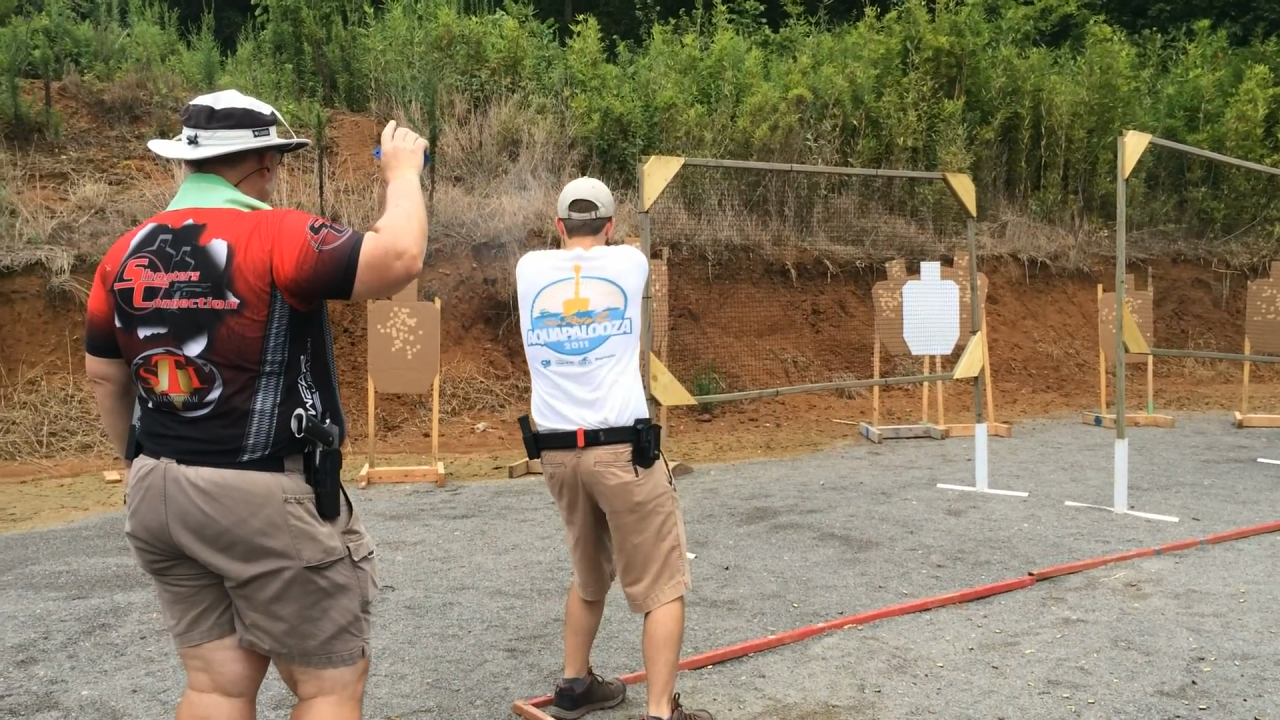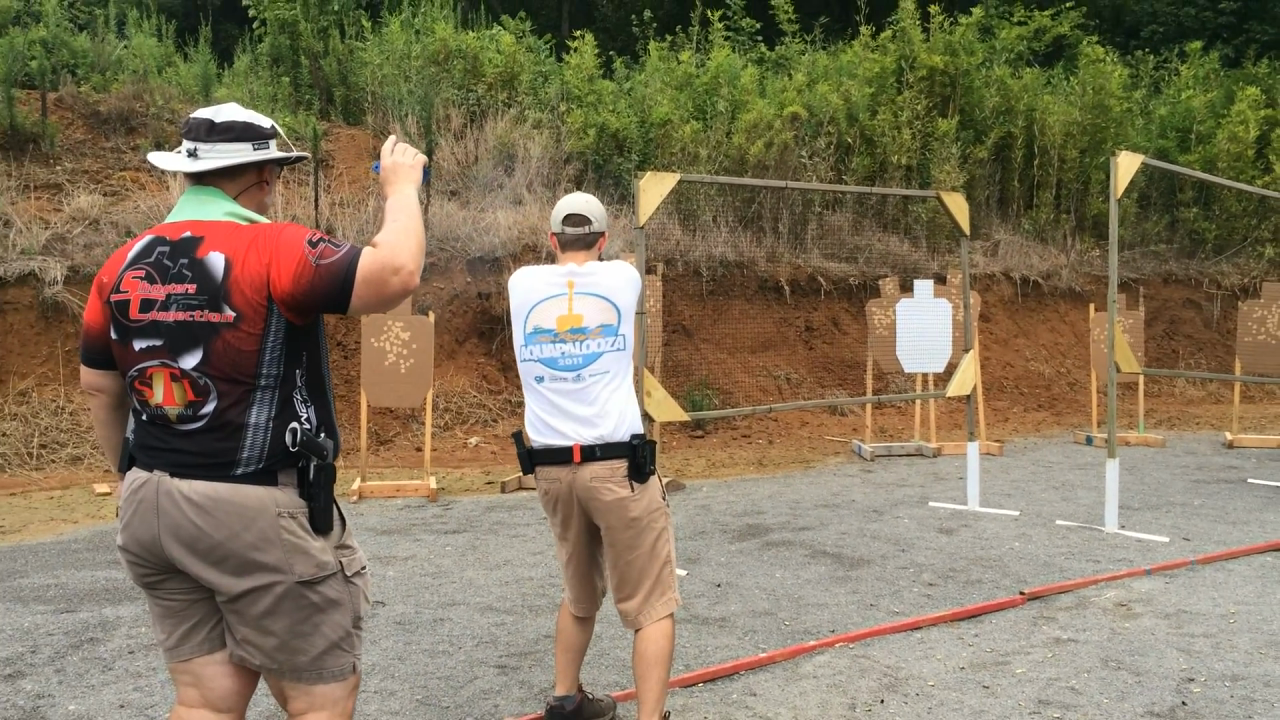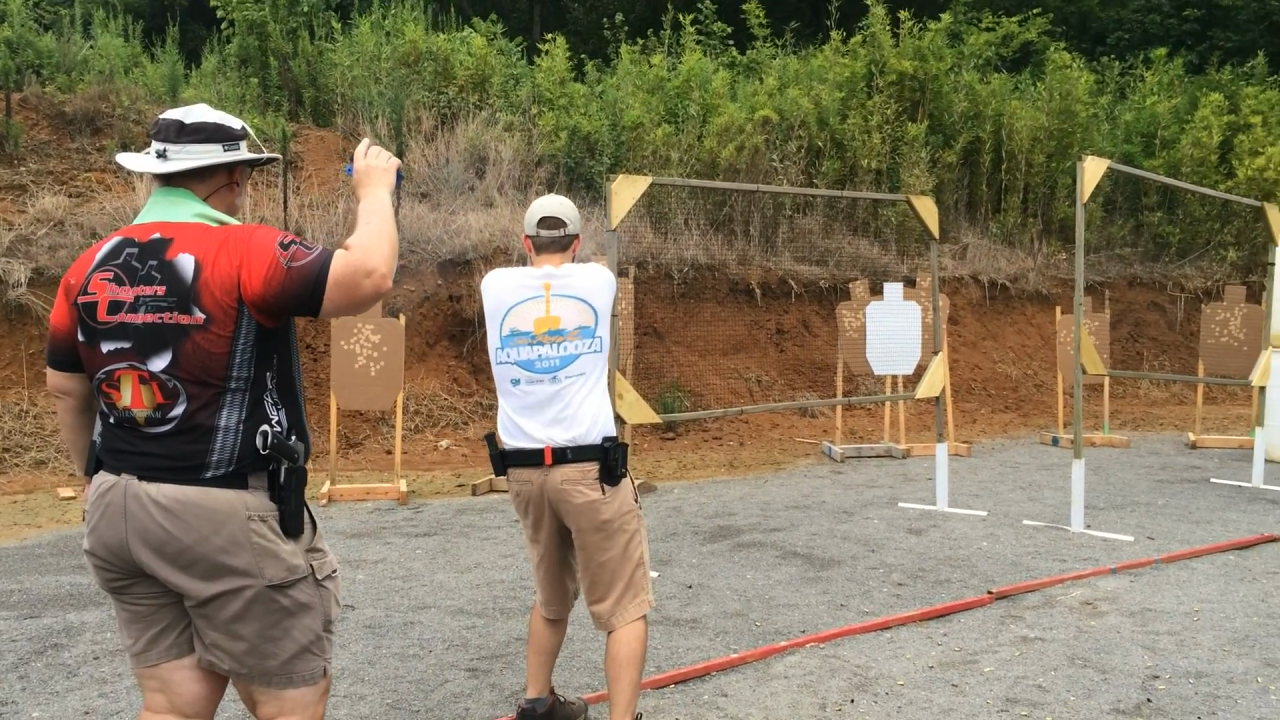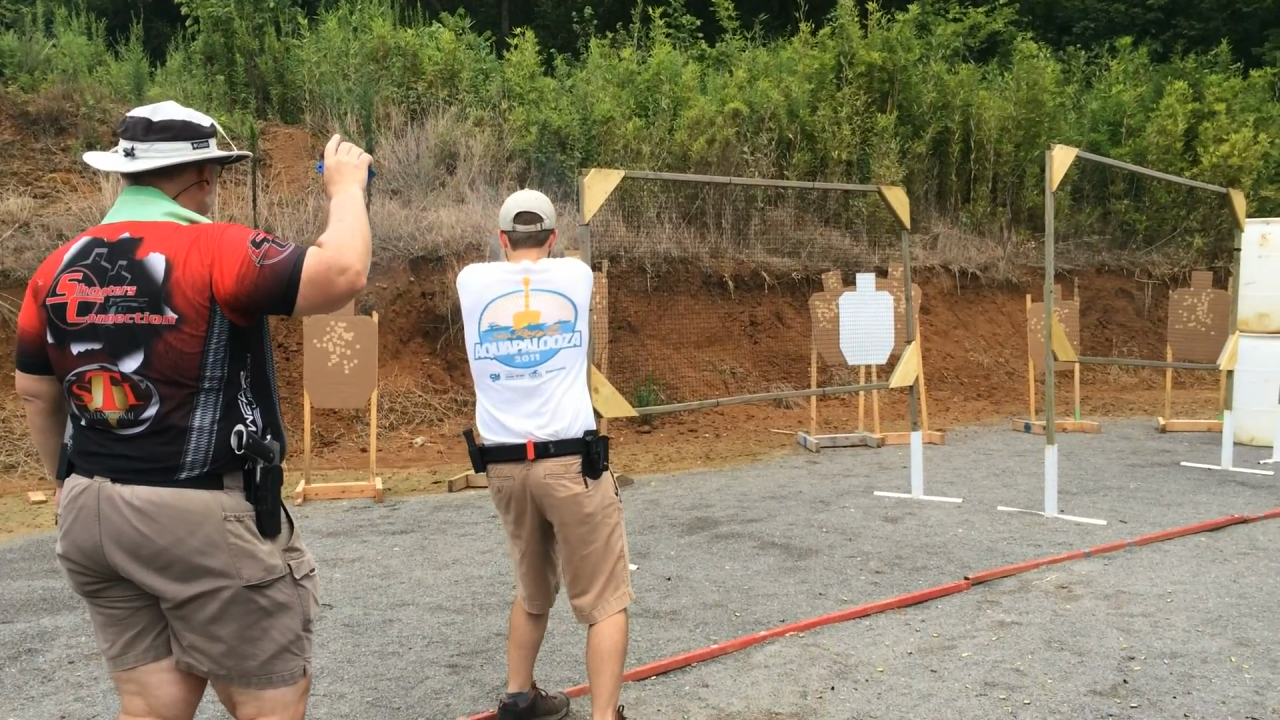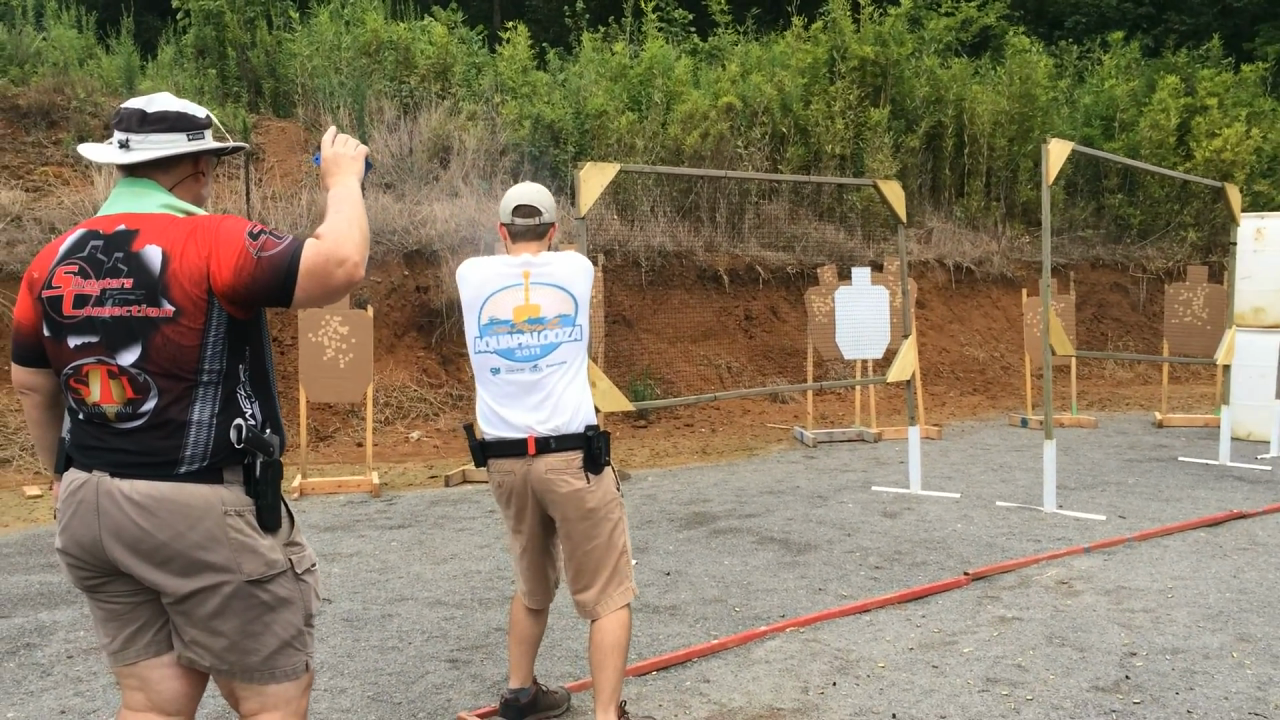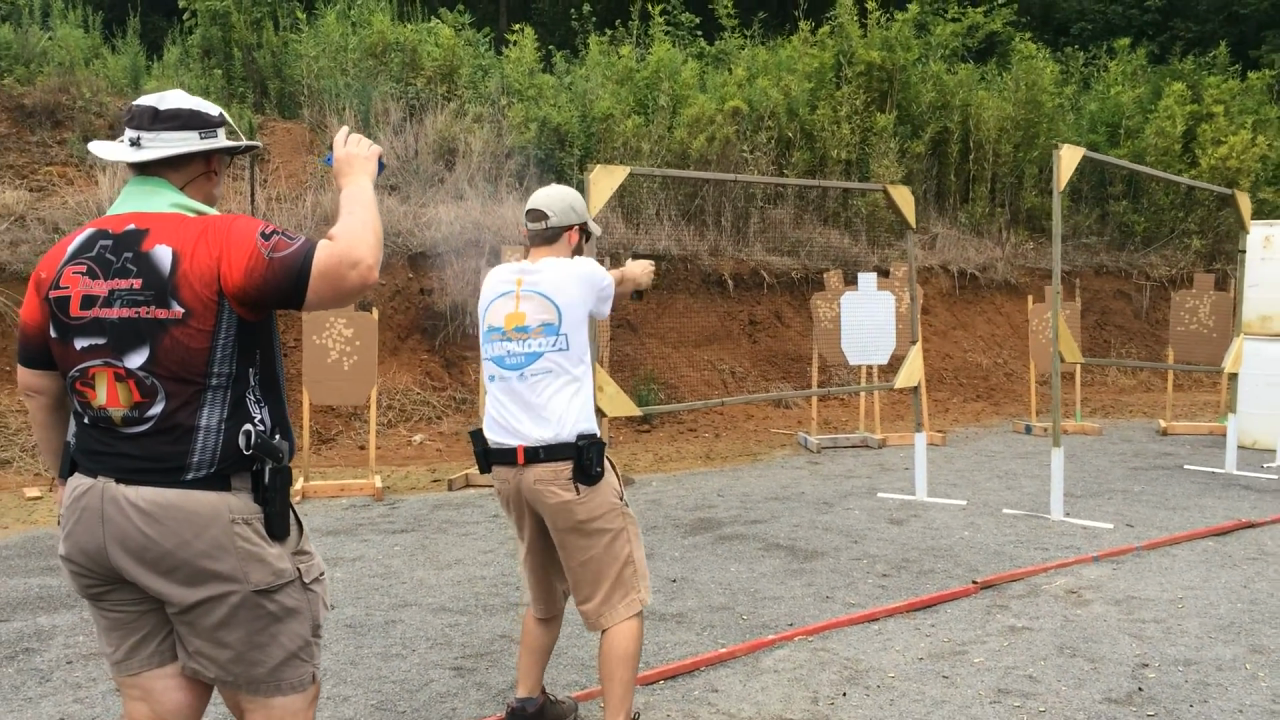
dt=0.3s
person 1, frame 1
left shoulder: (126, 252)
right shoulder: (277, 236)
left elbow: (105, 376)
right elbow: (399, 257)
right wrist: (402, 172)
left hip: (159, 494)
right hip: (264, 496)
person 1, frame 2
left shoulder: (123, 263)
right shoulder: (275, 250)
left elbow: (98, 388)
right elbow: (396, 274)
left wrist: (136, 478)
right wrist: (401, 187)
left hip: (152, 508)
right hip: (259, 510)
person 1, frame 3
left shoulder: (91, 265)
right shoulder: (245, 251)
left elbow: (65, 390)
right elbow: (368, 276)
left wrist: (101, 483)
right wrist: (374, 191)
left hip: (119, 511)
right hip: (228, 513)
person 1, frame 4
left shoulder: (58, 267)
right shoulder: (217, 251)
left elbow: (35, 393)
right elbow: (343, 274)
left wrist: (71, 486)
right wrist: (346, 186)
left hip: (93, 516)
right hip: (204, 516)
person 1, frame 5
left shoulder: (54, 259)
right shoulder: (215, 242)
left elbow: (31, 386)
right elbow: (341, 265)
left wrist: (70, 479)
right wrist: (343, 179)
left hip: (91, 509)
right hip: (203, 510)
person 1, frame 6
left shoulder: (61, 258)
right shoulder: (227, 243)
left elbow: (37, 389)
right elbow: (355, 268)
left wrist: (77, 487)
right wrist: (356, 179)
left hip: (95, 517)
right hip: (209, 517)
person 2, frame 1
left shoulder: (529, 268)
right shoulder: (630, 261)
left hip: (558, 452)
right hip: (621, 448)
left knee: (589, 575)
right knee: (661, 587)
person 2, frame 2
left shoulder: (522, 284)
right shoulder: (622, 277)
left hip: (553, 468)
right hip: (617, 465)
left knee: (580, 592)
right knee: (652, 602)
person 2, frame 3
left shoulder: (496, 285)
right shoulder: (599, 280)
left hip: (524, 471)
right hip: (589, 467)
left knee: (552, 595)
right knee: (624, 605)
person 2, frame 4
left shoulder: (472, 281)
right shoulder: (575, 274)
left hip: (505, 466)
right hip: (570, 460)
left knee: (533, 589)
right knee: (606, 598)
person 2, frame 5
left shoulder: (471, 275)
right shoulder: (576, 267)
left hip: (505, 461)
right hip: (570, 456)
left knee: (533, 584)
right knee: (609, 594)
person 2, frame 6
left shoulder: (495, 281)
right shoulder: (582, 275)
right elbow: (621, 284)
left wrist: (617, 275)
right wrist: (635, 273)
left hip: (508, 467)
right hip: (569, 466)
left knee: (545, 595)
right knee: (621, 601)
